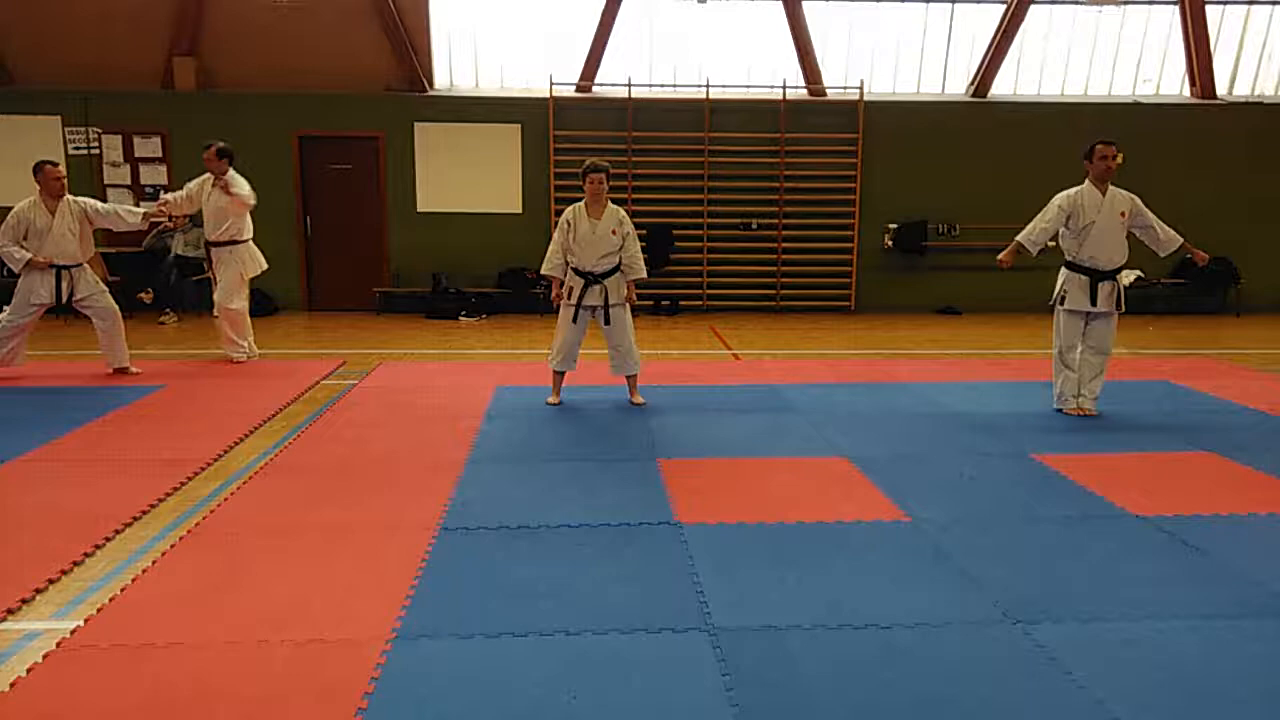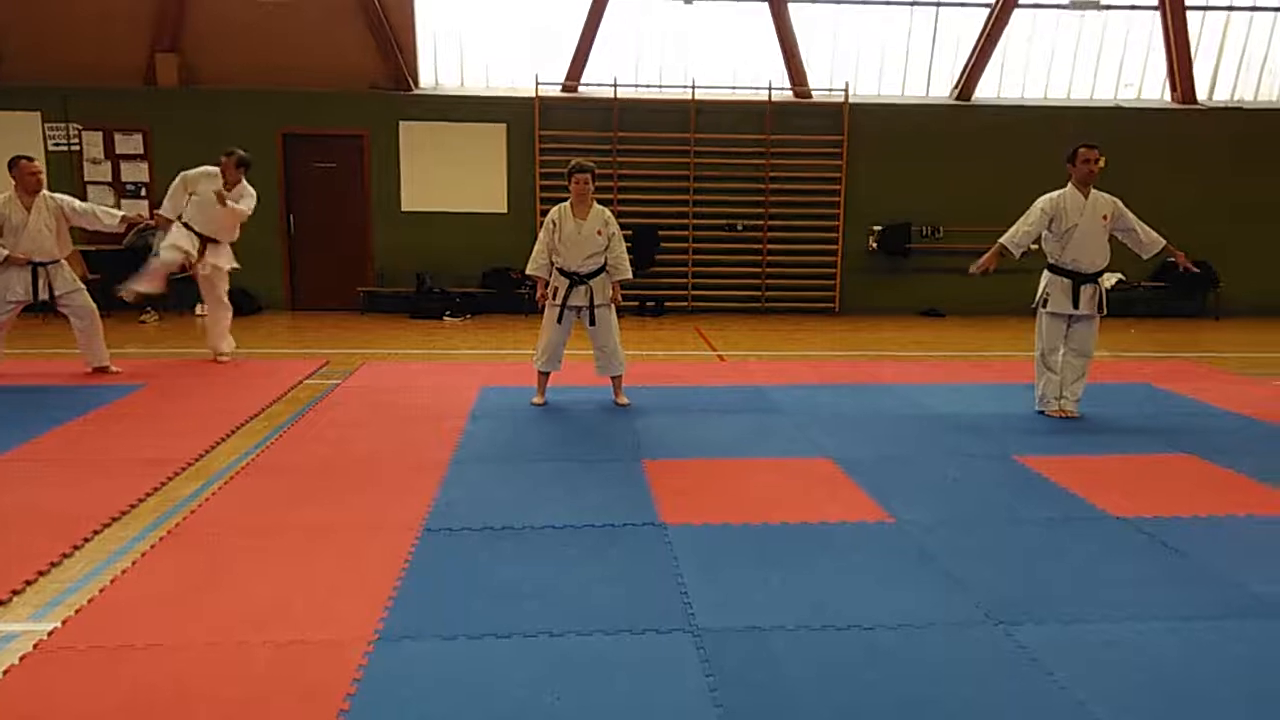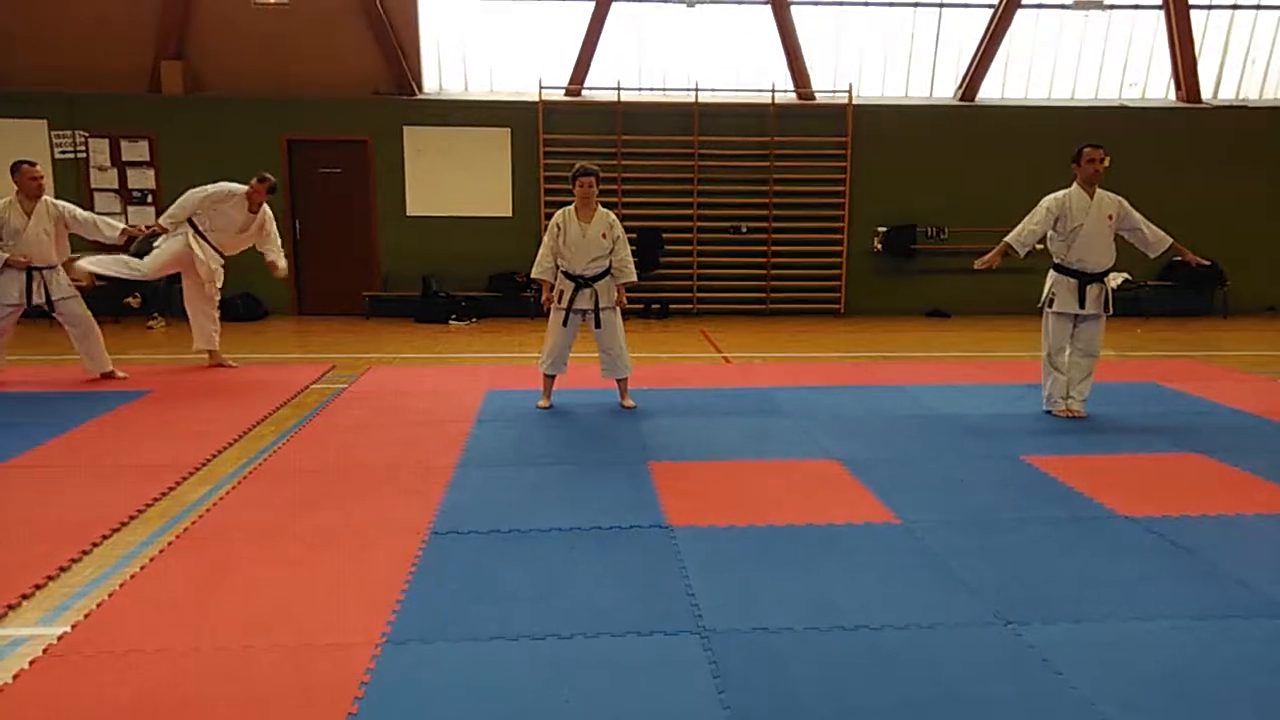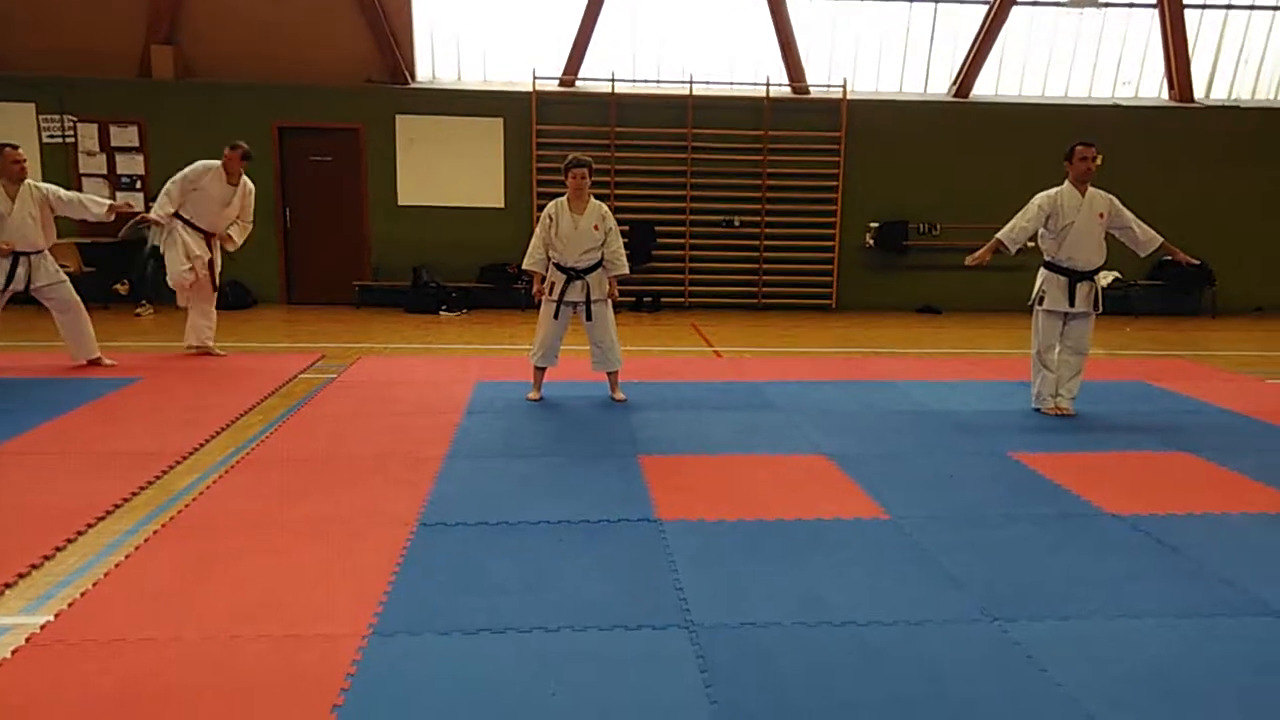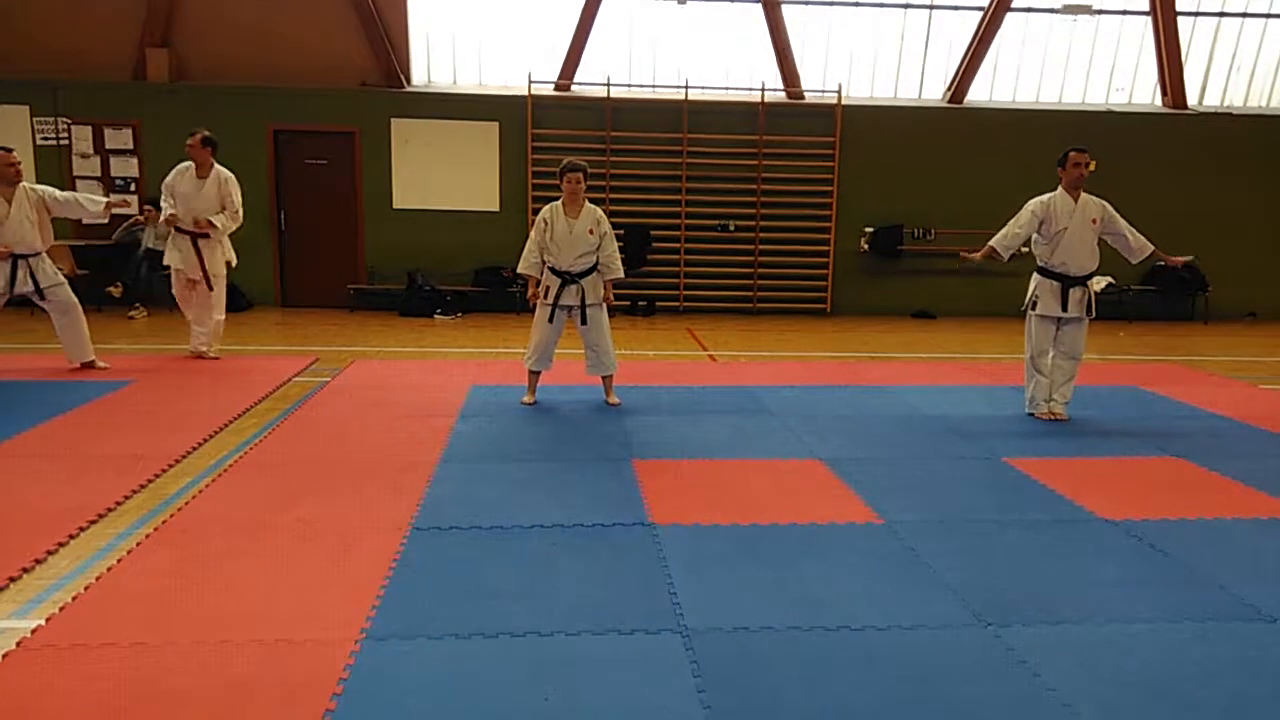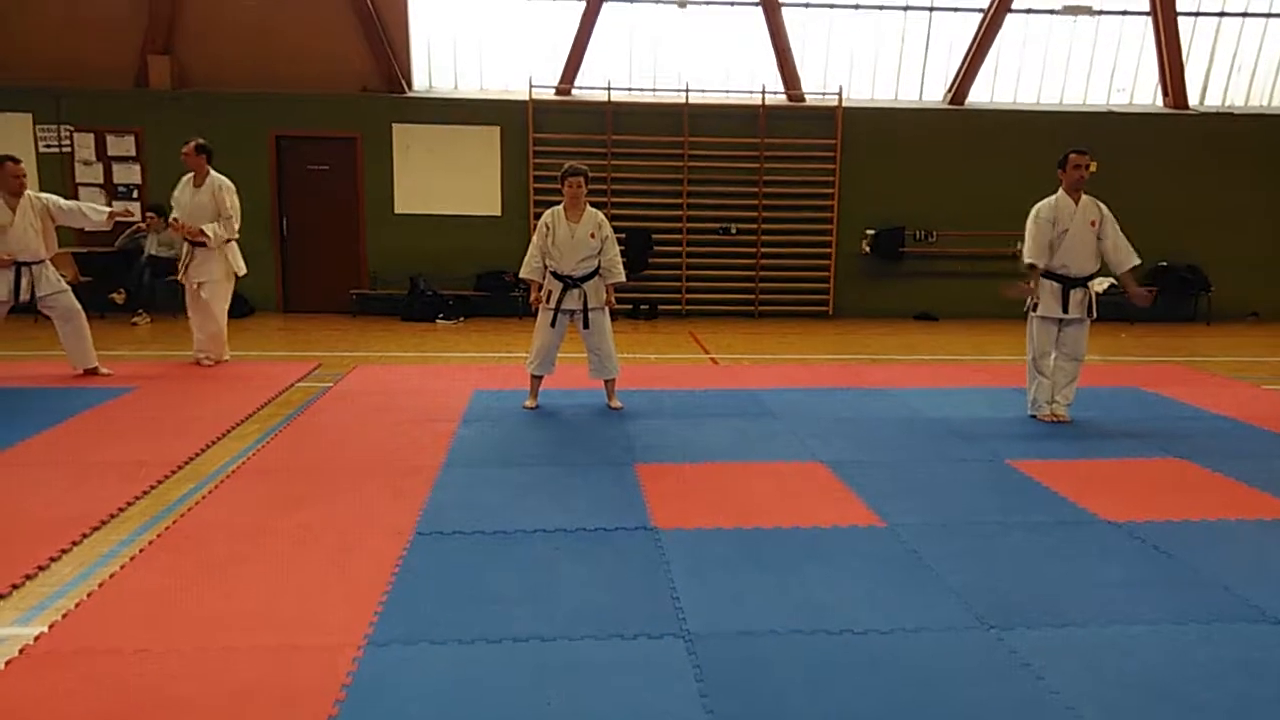
dt=0.3s
person 1, frame 1
left shoulder: (1127, 202)
right shoulder: (1070, 199)
left elbow: (1156, 229)
right elbow: (1042, 226)
left wrist: (1193, 252)
right wrist: (1010, 251)
left hip: (1107, 285)
right hip: (1076, 282)
left knee: (1099, 347)
right knee: (1067, 345)
left ankle: (1086, 399)
right ankle: (1067, 399)
person 1, frame 2
left shoulder: (1110, 205)
right shoulder: (1053, 202)
left elbow: (1139, 232)
right elbow: (1025, 229)
left wrist: (1175, 255)
right wrist: (993, 254)
left hip: (1090, 288)
right hip: (1058, 285)
left knee: (1080, 350)
right knee: (1049, 347)
left ankle: (1068, 401)
right ankle: (1048, 401)
person 1, frame 3
left shoulder: (1115, 204)
right shoulder: (1058, 202)
left elbow: (1146, 231)
right elbow: (1029, 228)
left wrist: (1184, 252)
right wrist: (997, 253)
left hip: (1096, 287)
right hip: (1064, 285)
left knee: (1087, 349)
right knee: (1056, 347)
left ankle: (1075, 400)
right ankle: (1056, 401)
person 1, frame 4
left shoulder: (1106, 202)
right shoulder: (1050, 199)
left elbow: (1136, 230)
right elbow: (1021, 225)
left wrist: (1175, 253)
right wrist: (989, 249)
left hip: (1086, 286)
right hip: (1054, 282)
left knee: (1076, 347)
right knee: (1046, 345)
left ankle: (1064, 398)
right ankle: (1045, 398)
person 1, frame 5
left shoulder: (1099, 208)
right shoulder: (1043, 205)
left elbow: (1127, 237)
right elbow: (1015, 231)
left wrist: (1164, 258)
right wrist: (983, 253)
left hip: (1079, 291)
right hip: (1048, 287)
left knee: (1070, 352)
right knee: (1039, 350)
left ankle: (1057, 403)
right ankle: (1038, 404)
person 1, frame 6
left shoulder: (1098, 210)
right shoulder: (1045, 209)
left elbow: (1115, 248)
right elbow: (1035, 246)
left wrist: (1130, 286)
right wrist: (1033, 282)
left hip: (1080, 292)
right hip: (1050, 289)
left knee: (1071, 354)
right knee: (1041, 352)
left ankle: (1060, 404)
right ankle: (1041, 405)
person 2, frame 1
left shoulder: (619, 217)
right shoulder: (571, 216)
left elbow: (630, 253)
right elbow: (558, 251)
left wrist: (631, 288)
right wrist: (555, 286)
left hip: (611, 287)
right hip: (577, 286)
left knee: (623, 341)
right knee: (565, 340)
left ankle: (633, 391)
right ankle: (556, 391)
person 2, frame 2
left shoulder: (605, 217)
right shoulder: (556, 215)
left elbow: (616, 254)
right elbow: (543, 252)
left wrist: (616, 288)
right wrist: (541, 286)
left hip: (596, 287)
right hip: (562, 286)
left knee: (608, 342)
right knee: (550, 341)
left ankle: (618, 392)
right ankle: (541, 392)
person 2, frame 3
left shoulder: (609, 220)
right shoulder: (560, 219)
left elbow: (621, 257)
right elbow: (548, 255)
left wrist: (621, 291)
right wrist: (546, 289)
left hip: (602, 290)
right hip: (567, 290)
left knee: (614, 344)
right knee: (556, 344)
left ankle: (624, 395)
right ankle: (547, 395)
person 2, frame 4
left shoulder: (602, 212)
right shoulder: (553, 210)
left elbow: (613, 249)
right elbow: (540, 246)
left wrist: (613, 283)
right wrist: (537, 281)
left hip: (593, 282)
right hip: (559, 281)
left knee: (605, 337)
right knee: (546, 336)
left ankle: (614, 388)
right ankle: (536, 387)
person 2, frame 5
left shoulder: (596, 216)
right shoulder: (548, 214)
left elbow: (608, 253)
right elbow: (535, 250)
left wrist: (608, 288)
right wrist: (532, 285)
left hip: (588, 286)
right hip: (554, 284)
left knee: (599, 341)
right knee: (541, 339)
left ankle: (609, 392)
right ankle: (531, 391)
person 2, frame 6
left shoulder: (598, 220)
right shoulder: (549, 218)
left elbow: (610, 257)
right elbow: (537, 255)
left wrist: (610, 291)
right wrist: (534, 289)
left hip: (590, 290)
right hip: (556, 289)
left knee: (602, 344)
right knee: (543, 343)
left ankle: (611, 395)
right ankle: (533, 395)
person 3, frame 1
left shoulder: (237, 183)
right shoulder: (206, 181)
left elbow: (246, 202)
right elbow: (188, 198)
left wrist: (231, 193)
right wrist: (169, 201)
left hip: (234, 253)
right hip: (217, 253)
left knee: (228, 303)
right knee: (225, 304)
left ankle: (239, 350)
right ankle: (246, 347)
person 3, frame 2
left shoulder: (248, 193)
right shoulder: (208, 175)
left elbow: (240, 214)
right elbow: (182, 182)
left wrist: (224, 204)
right wrist: (167, 212)
left hip: (215, 249)
right hip: (187, 234)
left knee: (218, 300)
right knee: (164, 262)
left ankle: (221, 349)
right ankle: (136, 289)
person 3, frame 3
left shoulder: (265, 217)
right shoulder: (225, 192)
left elbow: (272, 246)
right elbow: (195, 198)
left wrist: (277, 264)
right wrist: (167, 222)
left hip: (209, 256)
right hip: (189, 240)
left knee: (207, 304)
right knee: (148, 267)
left ankle: (213, 354)
right ankle: (88, 265)
person 3, frame 4
left shoulder: (248, 188)
right shoulder: (205, 169)
left elbow: (245, 222)
right elbow: (175, 186)
left wrist: (230, 236)
right wrist: (159, 214)
left hip: (209, 241)
right hip: (183, 230)
left knee: (206, 294)
right knee: (181, 278)
left ankle: (203, 343)
person 3, frame 5
left shoulder: (225, 178)
right shoulder: (180, 171)
left elbow: (235, 215)
right elbow: (167, 194)
left wrist: (210, 223)
right wrist: (168, 213)
left hip: (211, 245)
right hip: (182, 242)
left knee: (212, 299)
right knee: (184, 296)
left ankle: (206, 345)
right ankle: (200, 343)
person 3, frame 6
left shoulder: (221, 185)
right shoulder: (185, 182)
left elbow: (230, 223)
right elbow: (177, 207)
left wrist: (203, 231)
right wrist: (175, 220)
left hip: (217, 254)
right hip: (193, 253)
left knee: (212, 306)
right knee: (196, 307)
left ankle: (215, 353)
right ankle: (204, 352)
person 4, frame 1
left shoulder: (80, 206)
right shoulder: (24, 211)
left elbow: (111, 213)
left wrist: (145, 214)
right wrist: (28, 260)
left hip: (78, 276)
right hip: (41, 279)
left knee: (109, 313)
left ankle: (119, 363)
person 4, frame 2
left shoulder: (56, 202)
left elbow: (88, 212)
left wrist: (124, 217)
left hip: (55, 272)
left knee: (86, 312)
left ankle: (99, 362)
person 4, frame 3
left shoulder: (57, 209)
left elbow: (89, 221)
left wrist: (123, 230)
left hip: (51, 278)
left knee: (81, 320)
left ankle: (104, 368)
person 4, frame 4
left shoulder: (41, 192)
left elbow: (74, 201)
left wrist: (111, 206)
left hip: (38, 263)
left knee: (69, 304)
left ankle: (91, 355)
person 4, frame 5
left shoulder: (37, 194)
left elbow: (70, 201)
left wrist: (107, 203)
left hip: (36, 266)
left knee: (67, 306)
left ankle: (86, 358)
person 4, frame 6
left shoulder: (41, 202)
left elbow: (74, 210)
left wrist: (109, 213)
left hip: (39, 273)
left knee: (71, 312)
left ankle: (89, 365)
